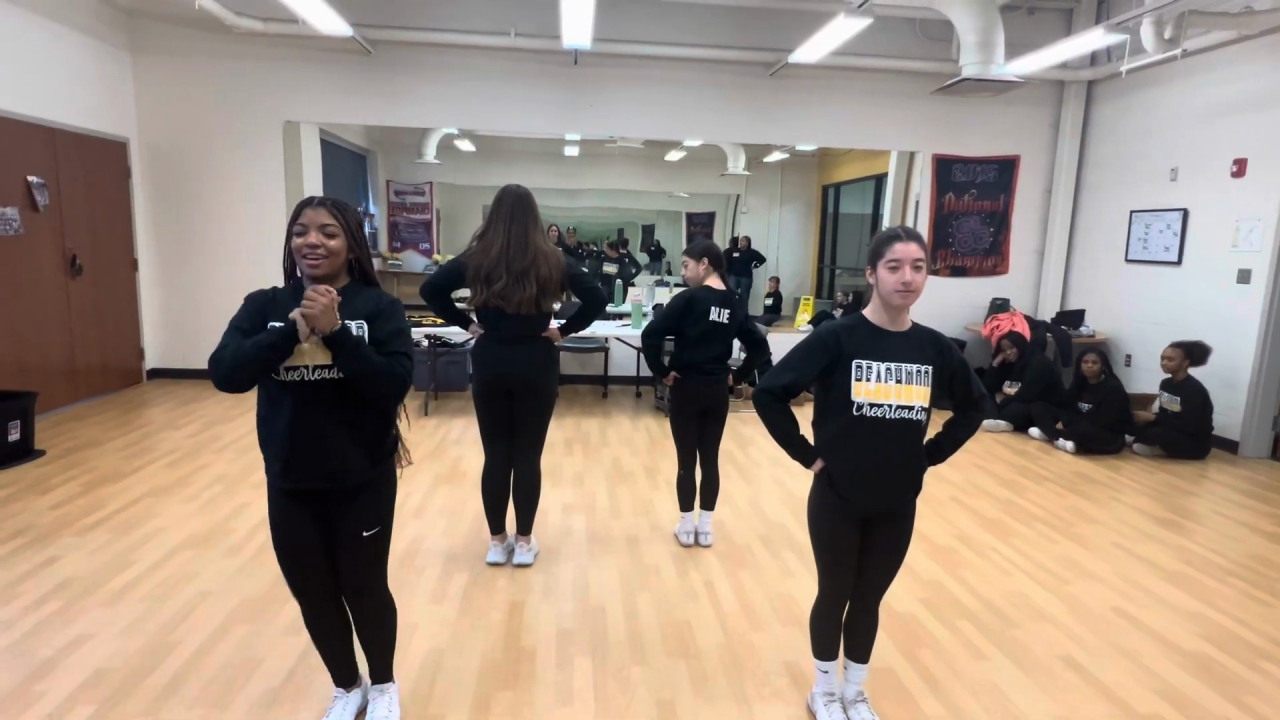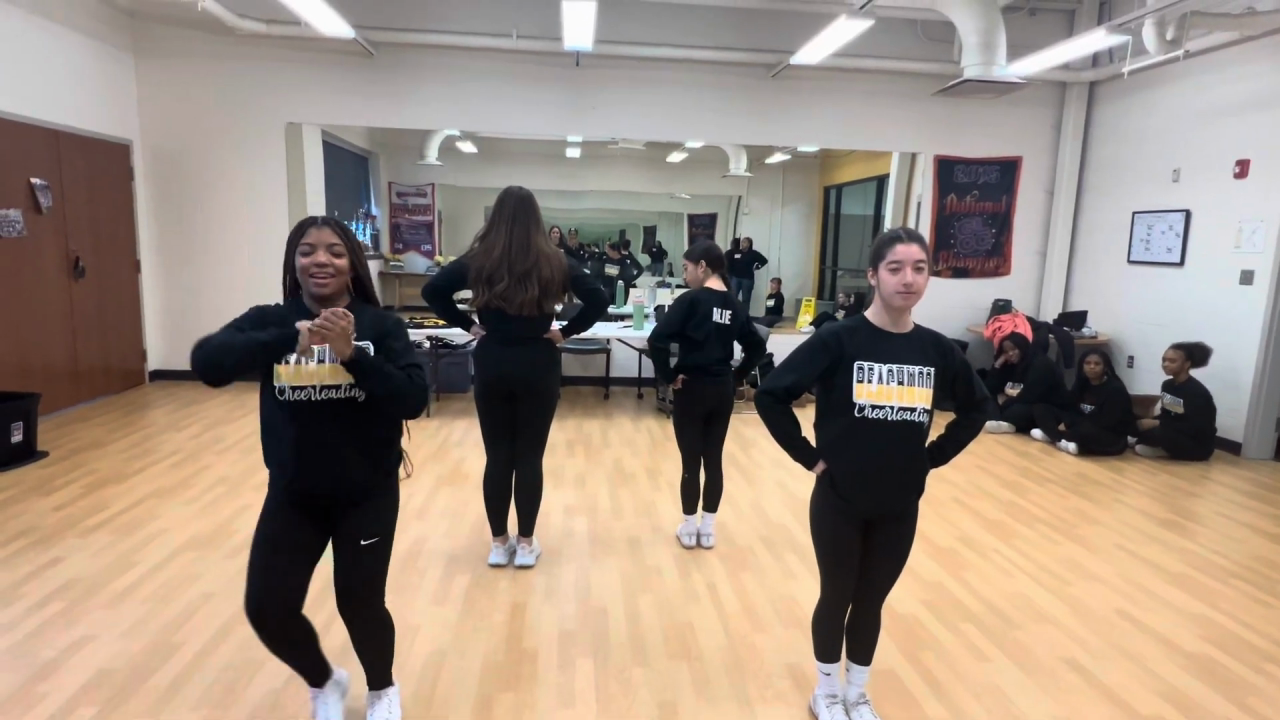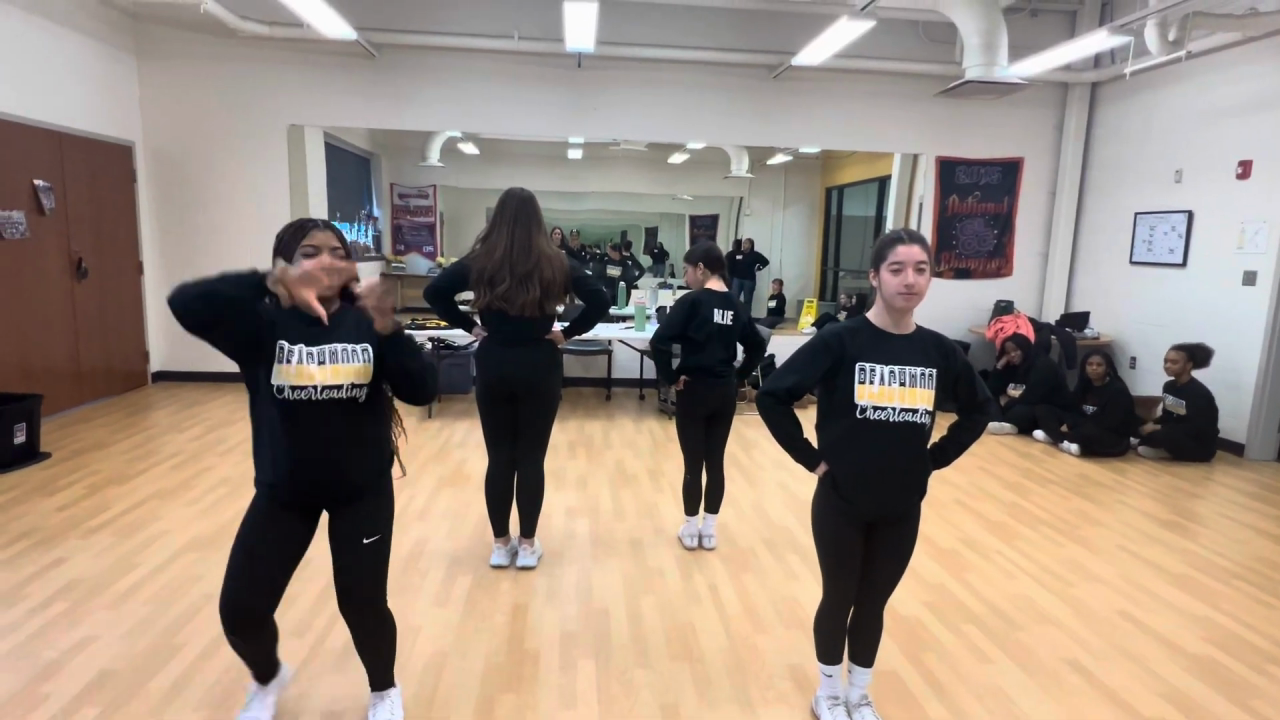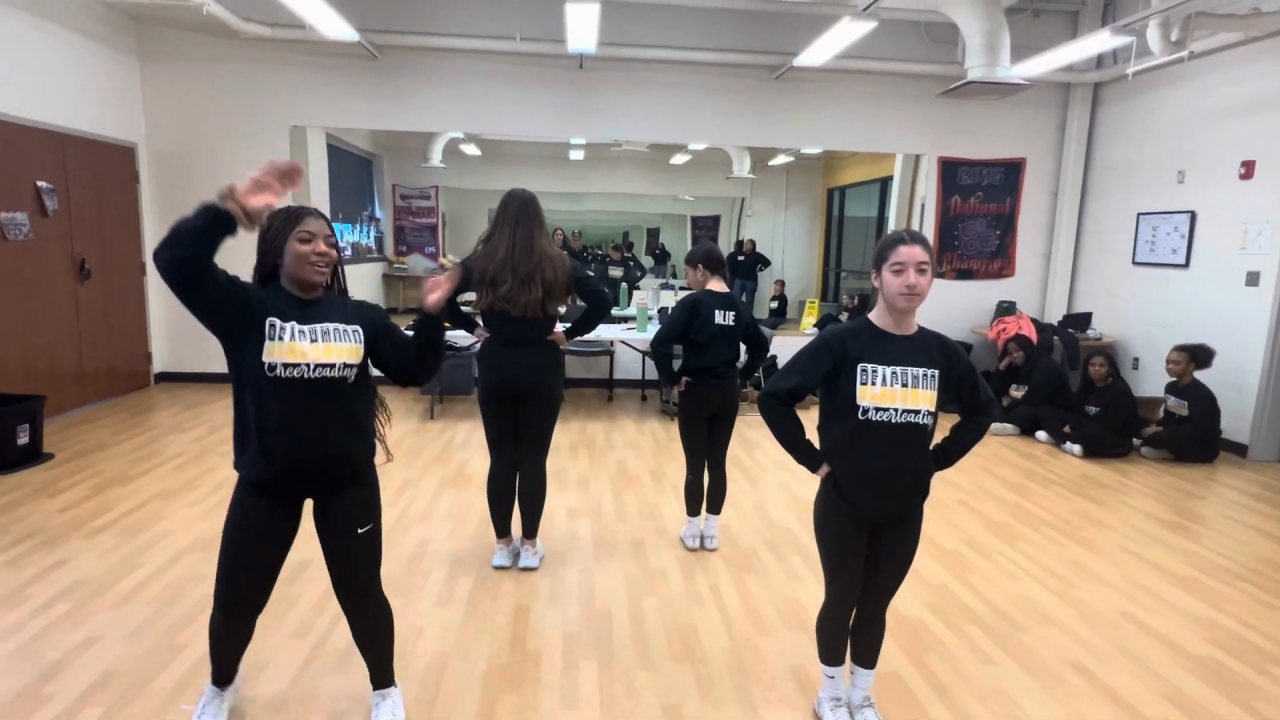
dt=0.1s
person 1, frame 1
left shoulder: (379, 308)
right shoulder: (264, 307)
left elbow: (393, 386)
right elbow: (225, 373)
left wrist: (336, 333)
right wrist: (293, 333)
left hip: (363, 479)
right hip: (291, 481)
left knee: (364, 588)
right knee: (313, 595)
person 1, frame 2
left shoulder: (379, 328)
right shoulder: (268, 325)
left elbow: (412, 400)
right elbow: (207, 362)
left wrist: (351, 353)
right wrist: (290, 339)
left hip: (368, 494)
right hip: (293, 495)
left knee: (360, 604)
right knee: (266, 608)
person 1, frame 3
left shoulder: (371, 324)
right shoulder: (258, 323)
left elbow: (421, 390)
right elbow: (185, 303)
left wrist: (388, 331)
right wrist: (271, 284)
left hip: (361, 491)
right hip: (282, 492)
left knee: (362, 603)
right knee: (239, 606)
person 1, frame 4
left shoulder: (361, 317)
right shoulder: (247, 306)
left elbow: (413, 371)
right elbow: (176, 262)
left wrist: (432, 318)
right wrist: (232, 209)
left hip: (347, 479)
right hip: (266, 482)
left knee: (360, 592)
right knee: (236, 598)
person 2, frame 1
left shoulder: (935, 347)
right shoulder: (836, 338)
left elbow: (973, 406)
right elbow: (768, 393)
left wrist: (931, 455)
right wrist: (808, 454)
left hip: (898, 504)
right hip: (837, 499)
left knee: (869, 600)
right knee: (834, 595)
person 2, frame 2
left shoulder: (938, 349)
right shoulder: (838, 339)
left elbow: (976, 408)
right elbow: (770, 395)
left wrist: (933, 457)
right wrist: (810, 455)
left hip: (900, 505)
right hip: (839, 501)
left knee: (871, 601)
right knee: (836, 597)
person 2, frame 3
left shoulder: (939, 350)
right shoulder: (840, 340)
left elbow: (979, 409)
right elbow: (771, 396)
left wrist: (936, 458)
right wrist: (811, 457)
left hip: (902, 507)
right hip: (841, 503)
left knee: (873, 603)
right knee: (838, 599)
person 2, frame 4
left shoulder: (941, 351)
right shoulder: (842, 341)
left elbow: (980, 410)
right elbow: (774, 397)
left wrist: (938, 459)
right wrist: (814, 458)
left hip: (905, 508)
right hip: (843, 504)
left knee: (876, 604)
right knee: (841, 600)
person 3, frame 1
left shoulder: (476, 259)
right shoulder: (552, 261)
left elbow: (430, 289)
right elbow: (597, 298)
left wrist: (466, 323)
right wrist: (564, 329)
left hip: (490, 364)
right hip: (536, 365)
left knee: (495, 455)
right knee: (528, 456)
left ankle: (497, 541)
right ankle: (524, 542)
person 3, frame 2
left shoulder: (478, 261)
right shoulder: (553, 263)
left elbow: (432, 291)
right elbow: (598, 300)
left wrist: (468, 325)
right wrist: (566, 331)
left hip: (491, 365)
right hip: (537, 367)
left knee: (497, 457)
right knee: (529, 458)
left ankle: (499, 543)
right ankle: (525, 543)
person 3, frame 3
left shoulder: (480, 262)
right shoulder: (555, 264)
left elbow: (434, 292)
right elbow: (600, 301)
left wrist: (470, 326)
right wrist: (568, 332)
left hip: (493, 366)
right hip: (539, 368)
left knee: (499, 458)
right knee: (531, 459)
left ankle: (501, 544)
right ankle: (527, 545)
person 3, frame 4
left shoulder: (482, 262)
right shoulder: (557, 265)
left elbow: (438, 293)
right elbow: (602, 302)
left wrist: (472, 326)
right wrist: (570, 333)
left hip: (496, 367)
right hip: (541, 368)
left knee: (501, 459)
right knee: (533, 460)
left ankle: (502, 545)
right ankle: (529, 546)
person 4, frame 1
left shoulder: (690, 298)
right shoulder: (734, 304)
left elbow: (651, 334)
right elbow: (760, 347)
left wrist: (662, 371)
right wrist: (737, 375)
left hip: (686, 388)
right hip: (718, 390)
left knee: (686, 460)
right knee: (710, 459)
left ankle: (686, 526)
right ankle: (705, 526)
person 4, frame 2
left shoulder: (692, 300)
right shoulder: (734, 305)
left elbow: (658, 339)
right elbow: (757, 347)
left wrist: (667, 375)
right wrist: (736, 376)
left hip: (691, 389)
right hip: (723, 391)
left knee: (691, 462)
right knee: (713, 461)
left ankle: (689, 528)
right ankle: (707, 528)
person 4, frame 3
left shoulder: (693, 301)
right shoulder: (736, 306)
left elbow: (660, 341)
right elbow: (757, 346)
left wrist: (670, 377)
right wrist: (737, 376)
left hip: (694, 391)
right hip: (726, 393)
left knee: (693, 464)
right knee: (715, 462)
left ankle: (691, 529)
right ankle: (709, 529)
person 4, frame 4
left shoulder: (693, 303)
right shoulder: (738, 306)
left elbow: (660, 343)
right elbow: (760, 346)
left wrist: (672, 378)
right wrist: (741, 375)
left hip: (696, 392)
right hip: (728, 393)
left knee: (695, 464)
right knee: (718, 462)
left ankle: (693, 530)
right ankle: (711, 530)
